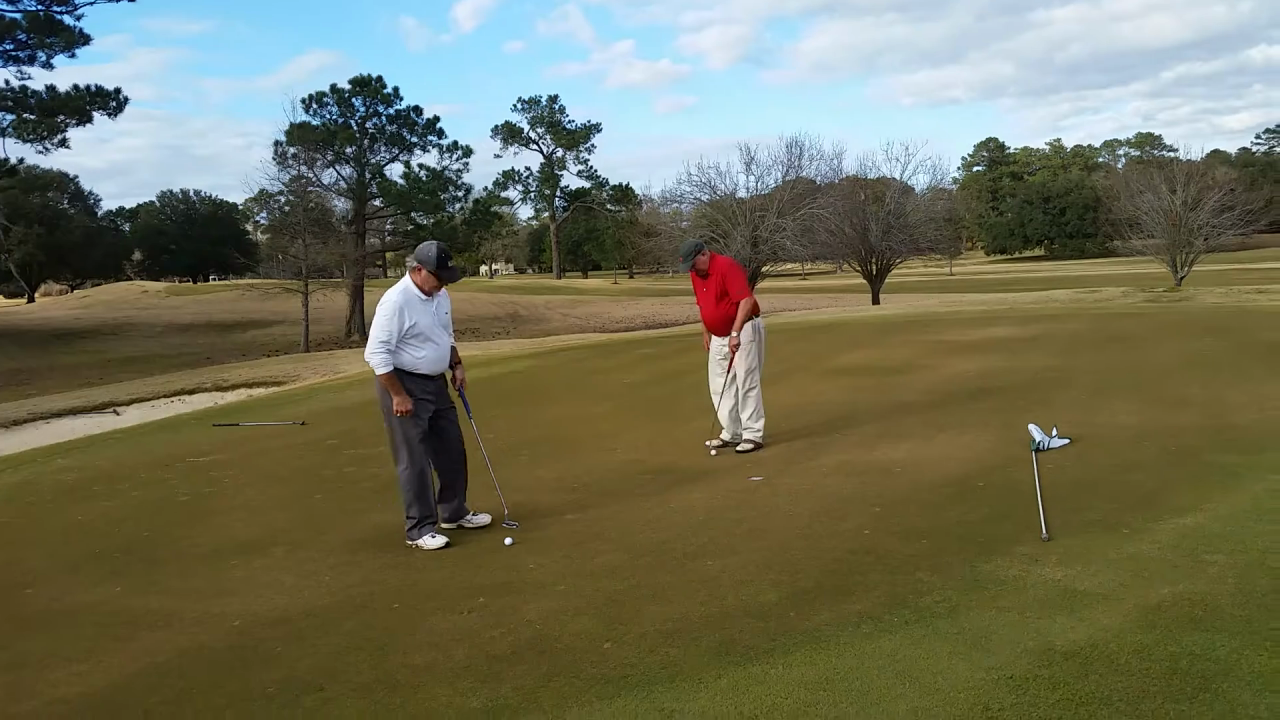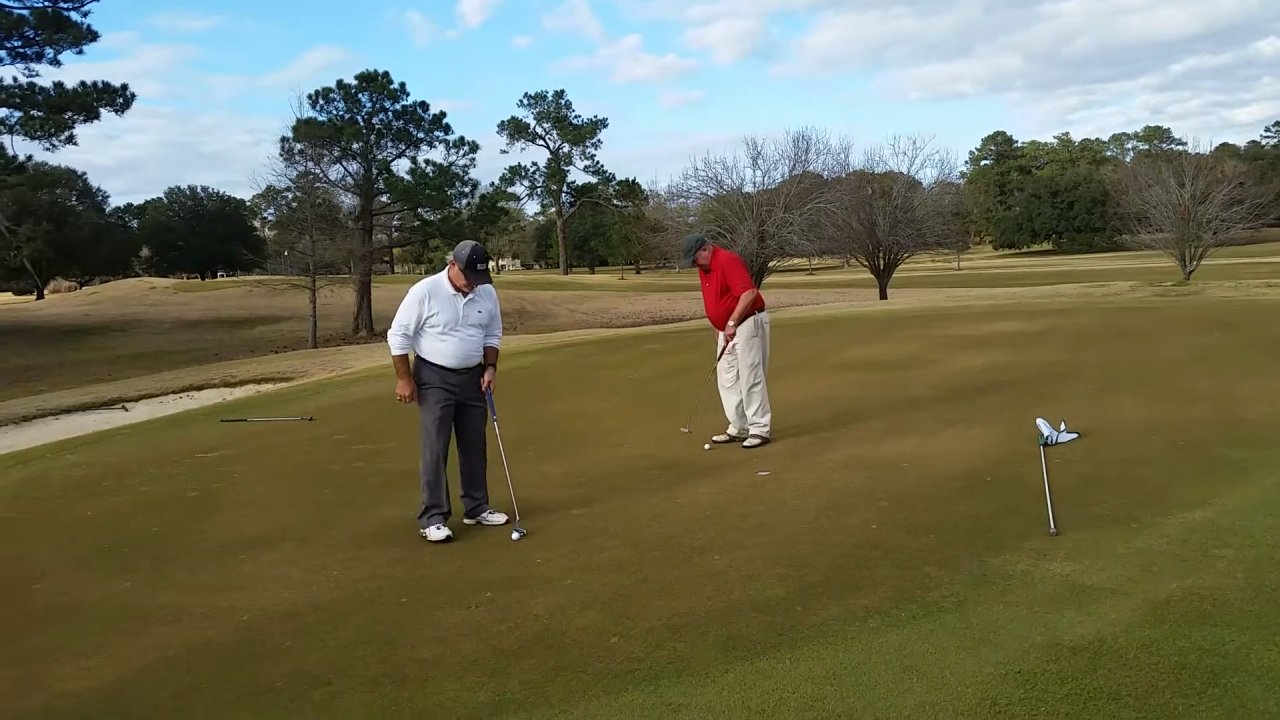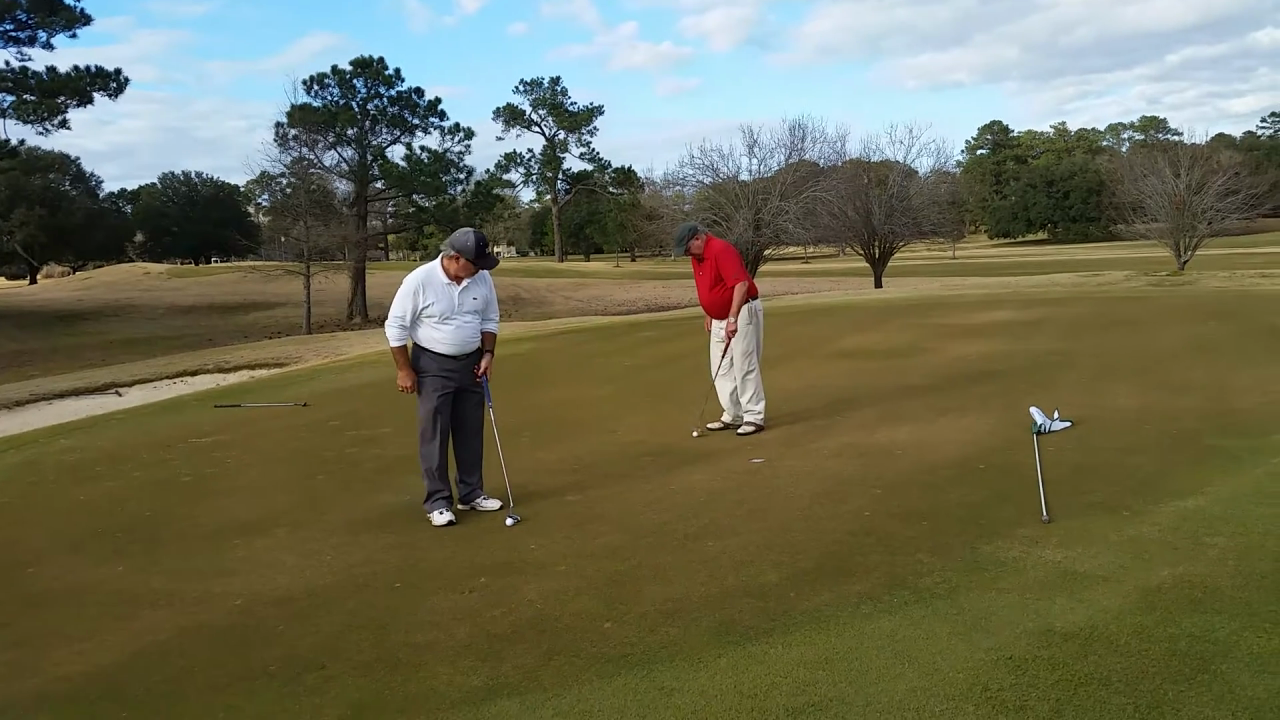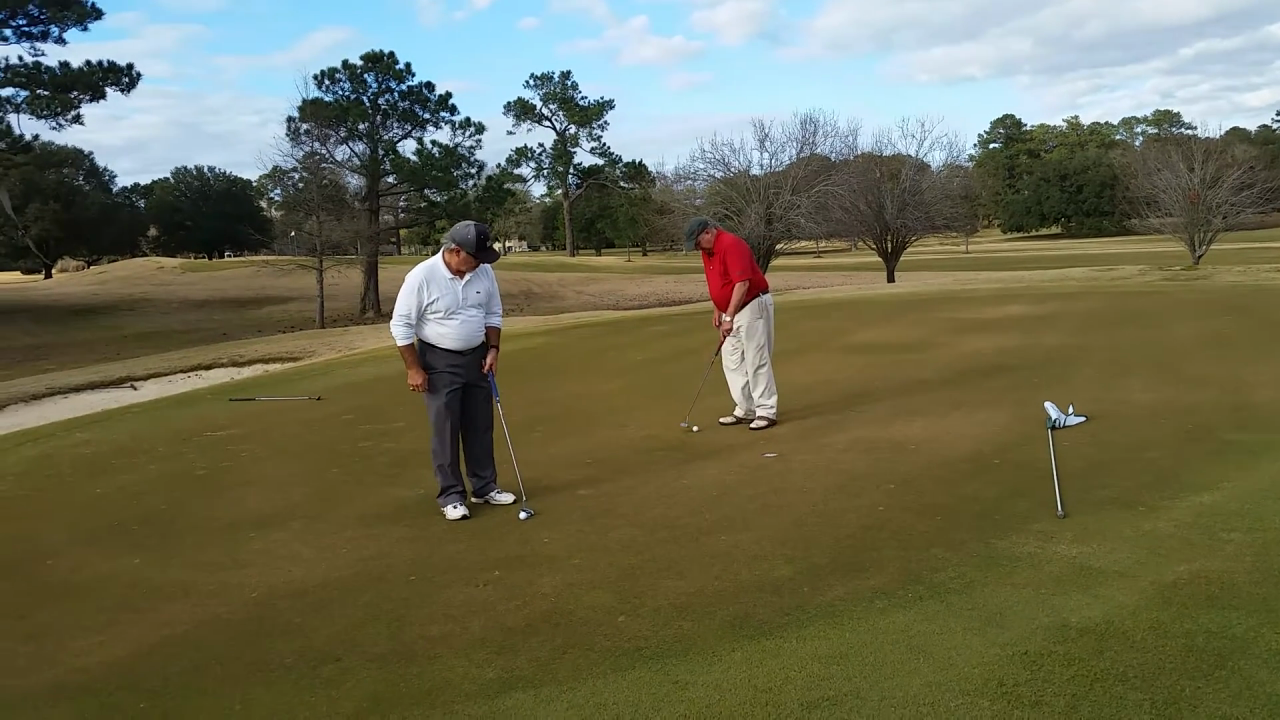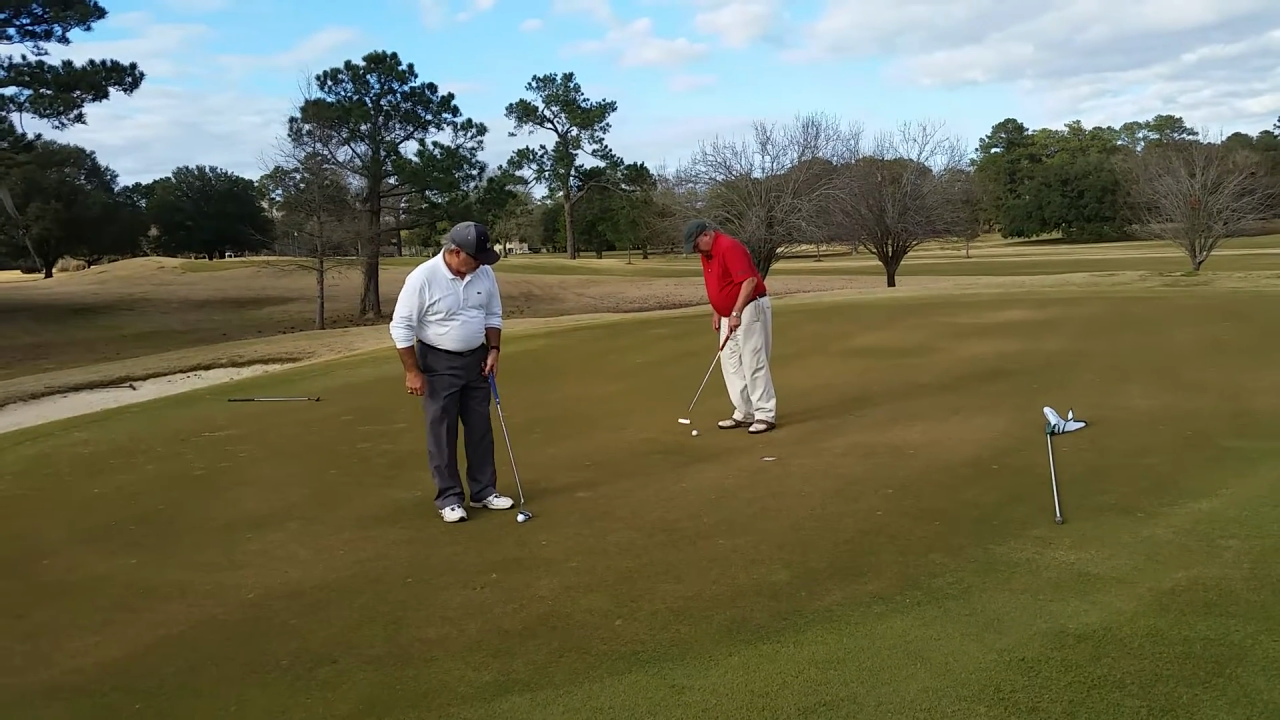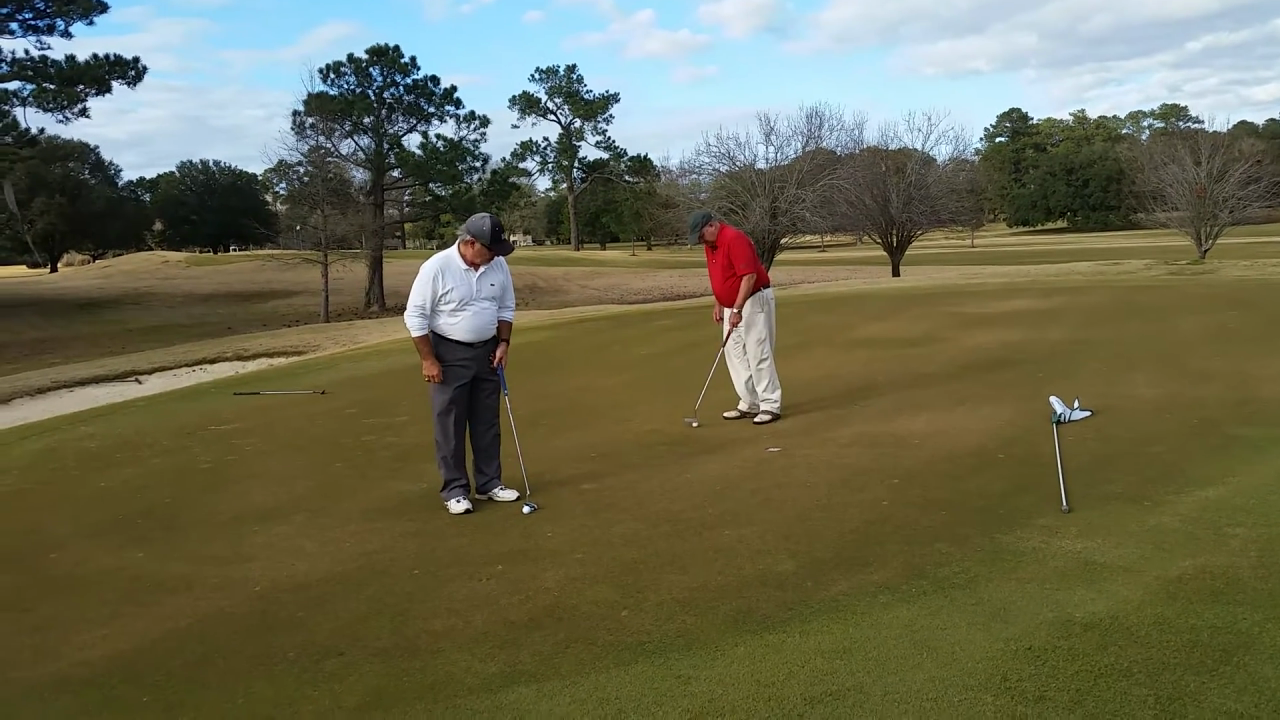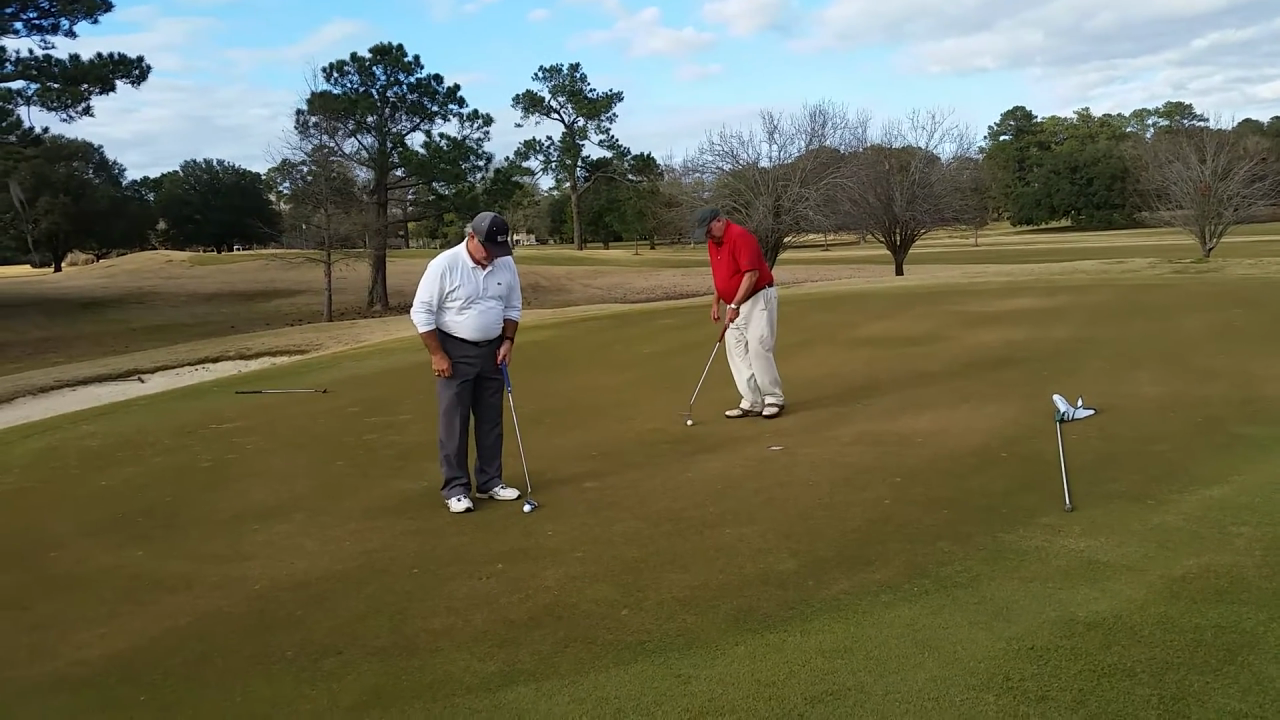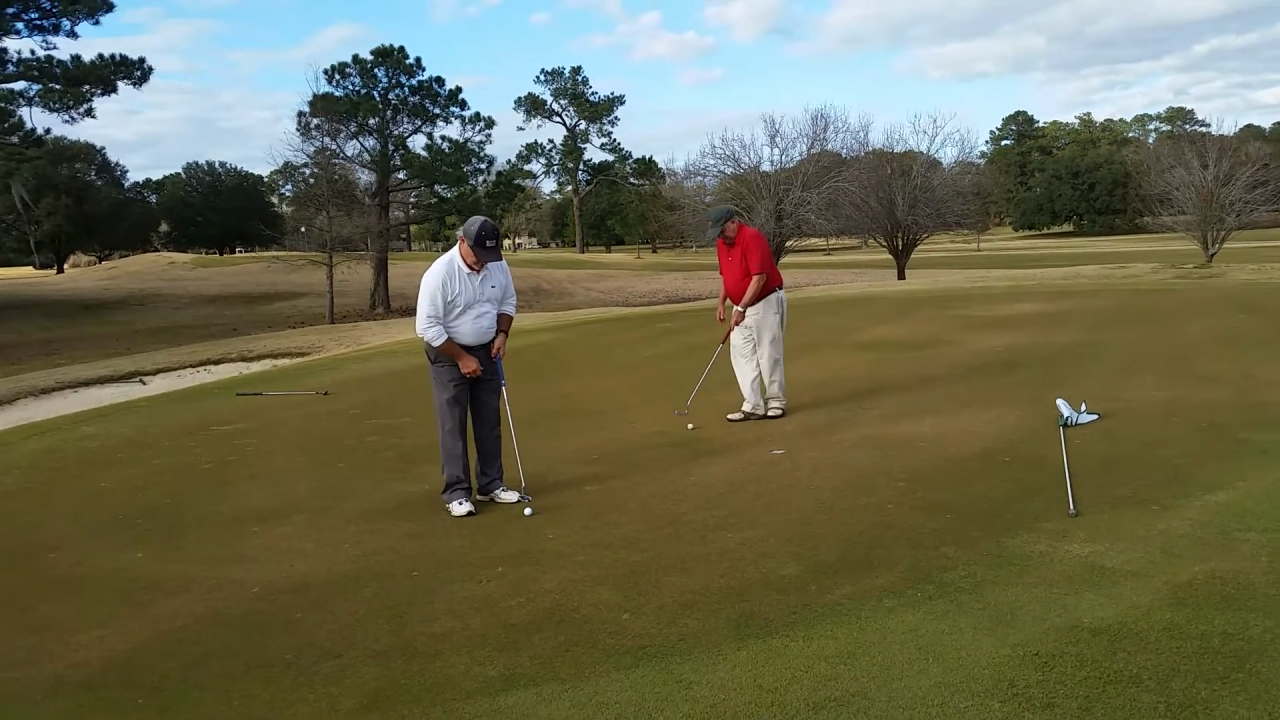
dt=0.4s
person 1, frame 1
left shoulder: (440, 295)
right shoulder: (396, 301)
right elbow: (377, 354)
left wrist: (456, 366)
right wrist: (398, 395)
left hip: (437, 383)
right hip: (407, 387)
left knee: (452, 449)
right knee: (414, 459)
left ankle: (454, 511)
right ankle: (420, 528)
person 1, frame 2
left shoulder: (487, 293)
right shoulder: (425, 291)
left elbow: (492, 335)
right elbow: (399, 336)
left wrist: (490, 368)
right wrist: (404, 379)
left hip: (472, 377)
right hip: (434, 378)
left knee: (475, 444)
right knee: (435, 446)
left ankle: (476, 507)
right ankle: (434, 517)
person 1, frame 3
left shoulder: (482, 279)
right shoulder: (419, 281)
left elbow: (489, 319)
right elbow: (396, 327)
left wrist: (488, 354)
right wrist: (404, 370)
left hip: (470, 363)
right hip: (432, 365)
left knee: (471, 431)
right knee: (434, 433)
left ankle: (471, 493)
right ankle: (438, 501)
person 1, frame 4
left shoulder: (484, 272)
right shoulder: (421, 277)
left elbow: (493, 313)
right elbow: (401, 325)
left wrist: (492, 349)
right wrist: (414, 368)
left hip: (476, 358)
right hip: (439, 362)
left knee: (481, 425)
right knee: (445, 429)
left ankle: (484, 486)
right ankle: (451, 495)
person 1, frame 5
left shoulder: (484, 273)
right shoulder: (423, 278)
left elbow: (493, 314)
right elbow: (401, 327)
left wrist: (493, 350)
right wrist: (412, 371)
left hip: (475, 359)
right hip: (438, 363)
left knee: (481, 428)
right knee: (442, 432)
left ankle: (483, 491)
right ankle: (449, 497)
person 1, frame 6
left shoulder: (498, 266)
right shoulder: (436, 268)
left elbow: (506, 308)
right elbow: (415, 316)
left wrist: (503, 343)
right wrist: (428, 359)
left hip: (486, 352)
right hip: (449, 354)
left knee: (487, 420)
right knee: (450, 423)
left ankle: (489, 483)
right ankle: (455, 489)
person 1, frame 7
left shoulder: (506, 264)
right shoulder: (445, 265)
left elbow: (513, 307)
right elbow: (421, 312)
left wrist: (507, 341)
right wrist: (437, 354)
left hip: (491, 351)
right hip: (455, 352)
left knee: (491, 419)
right knee: (454, 420)
left ankle: (489, 482)
right ankle: (456, 488)
person 1, frame 8
left shoulder: (498, 265)
right shoulder: (440, 273)
left elbow: (508, 302)
right elbow: (427, 328)
left wrist: (502, 334)
right wrist: (461, 358)
left hip: (485, 353)
right hip: (449, 355)
left knee: (490, 421)
right knee: (453, 424)
left ankle: (490, 484)
right ankle: (456, 492)
person 2, frame 1
left shoulder: (727, 266)
right shoulder: (696, 274)
left elbow: (746, 300)
left wrist: (735, 333)
right wrist: (706, 332)
left hip: (744, 331)
right hip: (719, 337)
left knee: (746, 383)
right knee: (720, 386)
left ankle: (753, 435)
right ankle: (732, 433)
person 2, frame 2
left shoulder: (728, 261)
right shoulder: (704, 268)
left elbow: (749, 293)
left wrist: (732, 322)
right wrist: (720, 326)
left hip: (747, 325)
right hip: (727, 330)
left knee: (751, 378)
right knee: (727, 380)
left ankle: (760, 430)
right ankle: (738, 428)
person 2, frame 3
left shoulder: (722, 250)
right shoulder: (697, 256)
left elbow: (741, 284)
left wrist: (733, 319)
right wrist: (709, 315)
left hip: (742, 313)
right hip: (720, 319)
left knee: (745, 366)
right knee: (722, 368)
left ankle: (754, 417)
right ankle: (733, 415)
person 2, frame 4
left shoulder: (731, 245)
right shoulder: (708, 251)
left elbow: (742, 284)
left wrist: (728, 317)
right wrist: (718, 309)
left hip: (753, 307)
right hip: (732, 311)
left knee: (756, 360)
right knee: (733, 363)
left ankle: (766, 411)
right ankle: (745, 410)
person 2, frame 5
left shoulder: (729, 247)
right shoulder: (707, 253)
left elbow: (750, 281)
left wrist: (736, 314)
right wrist: (717, 312)
left hip: (750, 310)
right hip: (729, 315)
left knee: (754, 363)
right knee: (731, 365)
left ankle: (765, 415)
right ankle: (744, 413)
person 2, frame 6
left shoulder: (734, 239)
right shoulder: (710, 244)
left elbow: (749, 276)
left wrist: (736, 310)
right wrist: (718, 304)
left hip: (754, 301)
right hip: (732, 306)
left knee: (759, 354)
right knee: (736, 356)
left ankle: (770, 406)
right ankle: (749, 404)
person 2, frame 7
left shoulder: (740, 236)
right shoulder: (713, 242)
left elbow: (752, 274)
left wrist: (734, 306)
right wrist: (716, 302)
left hip: (758, 299)
right hip: (735, 305)
left knee: (758, 350)
right knee: (737, 354)
left ankle: (773, 398)
right ankle: (752, 402)
person 2, frame 8
left shoulder: (753, 238)
right shoulder: (722, 243)
left elbow: (759, 278)
left wrist: (741, 309)
right wrist: (721, 303)
left hip: (766, 303)
right hip: (741, 307)
left knee: (769, 354)
right knee: (741, 355)
left ankle: (776, 401)
right ankle: (753, 405)
